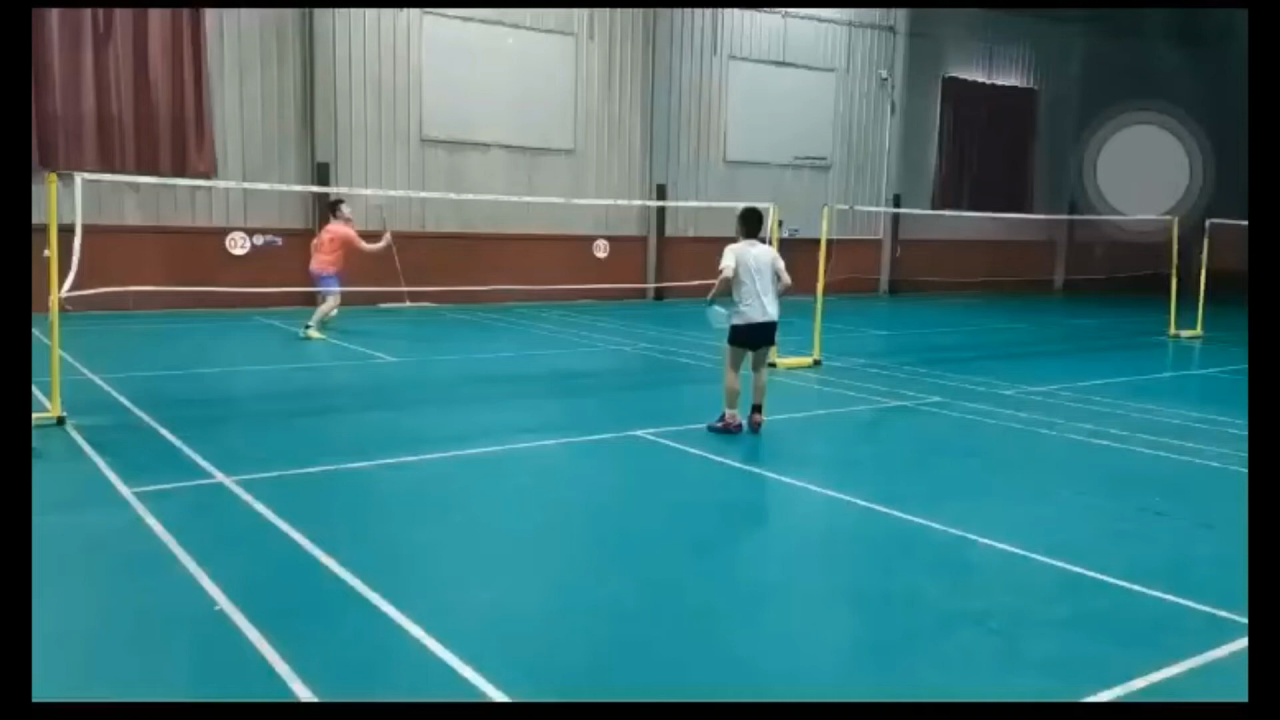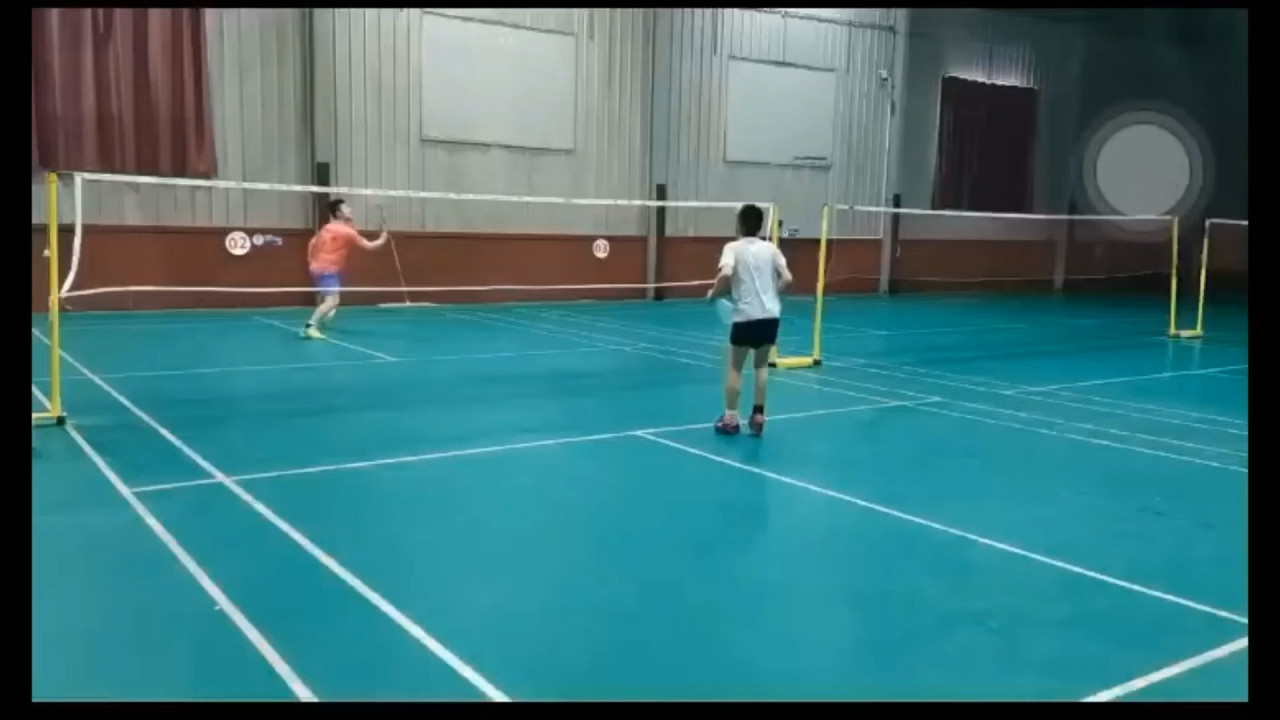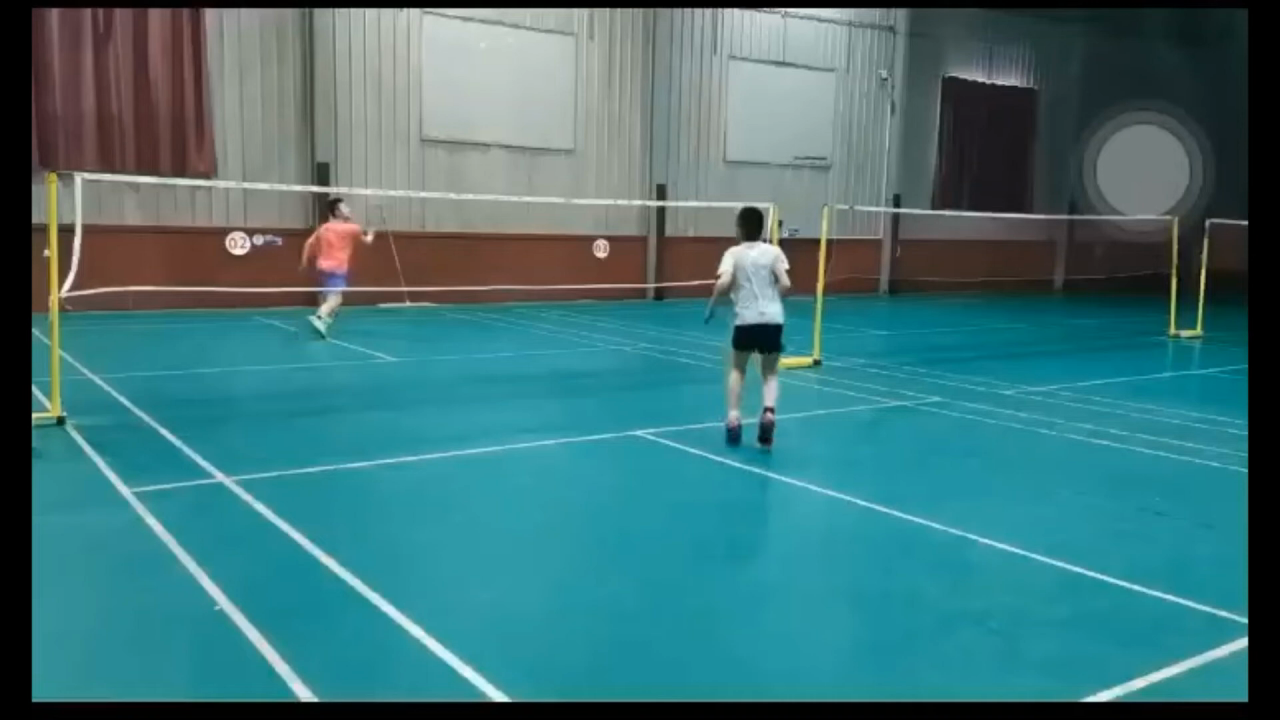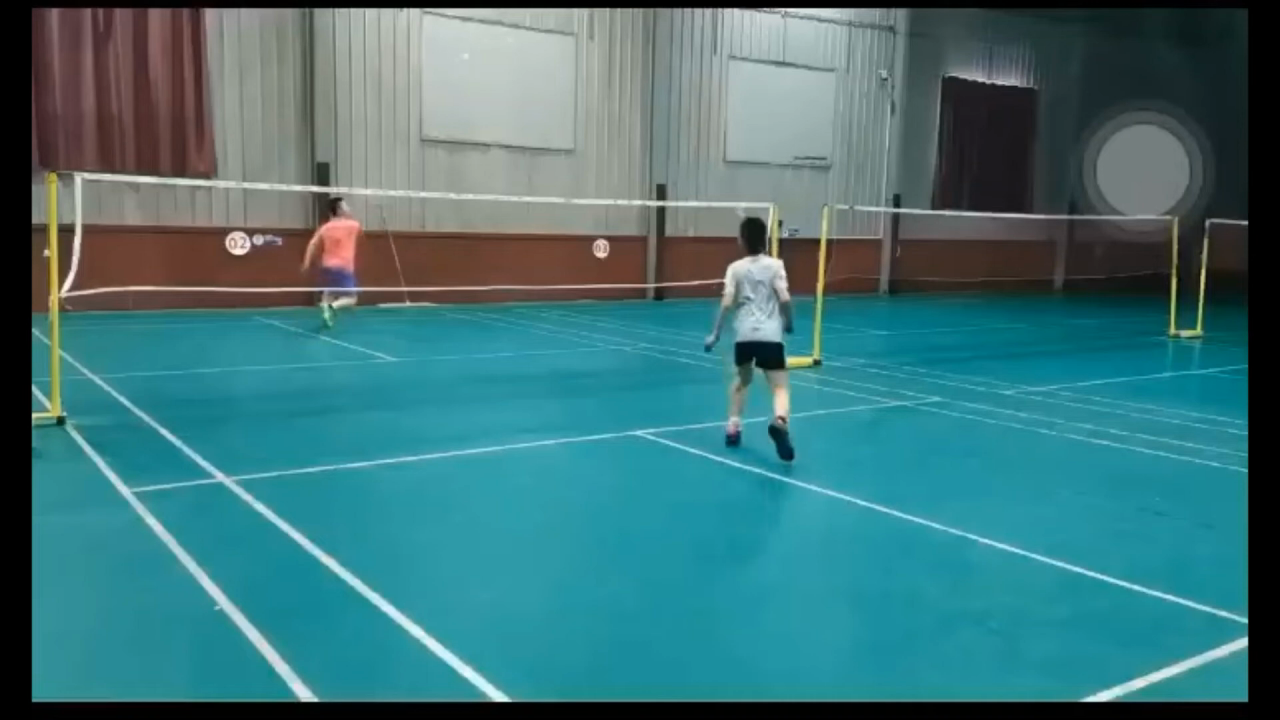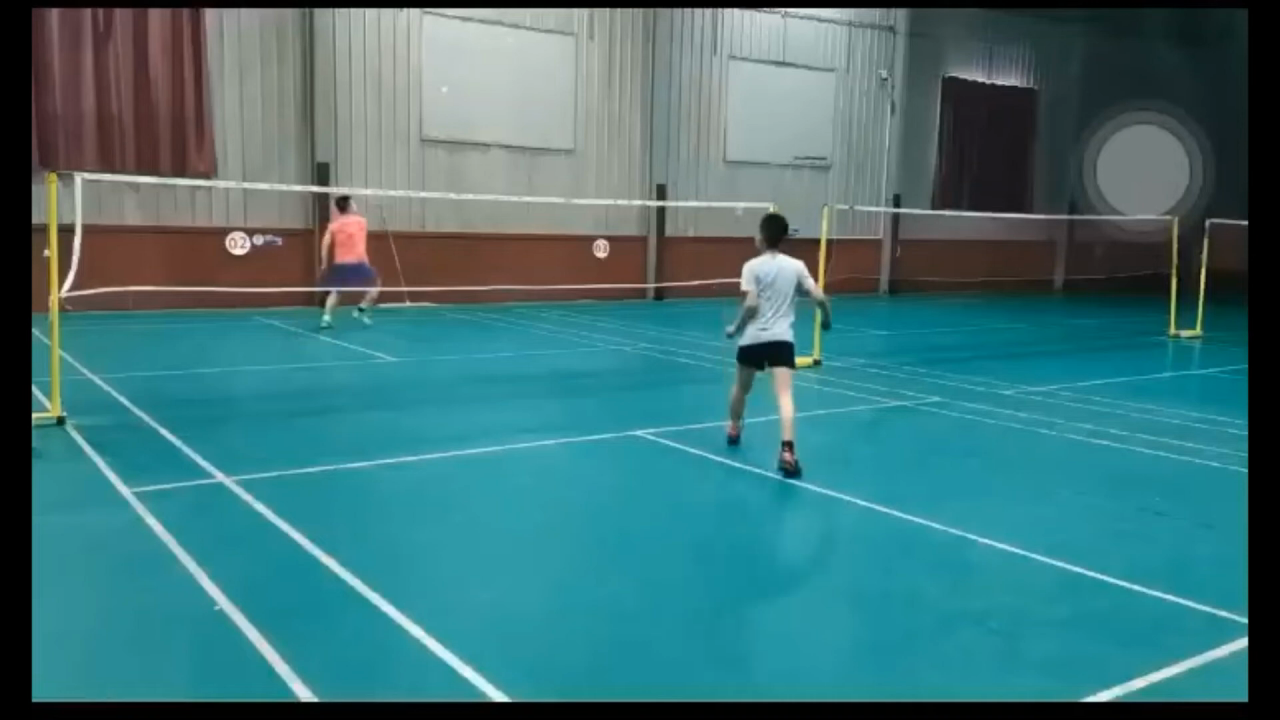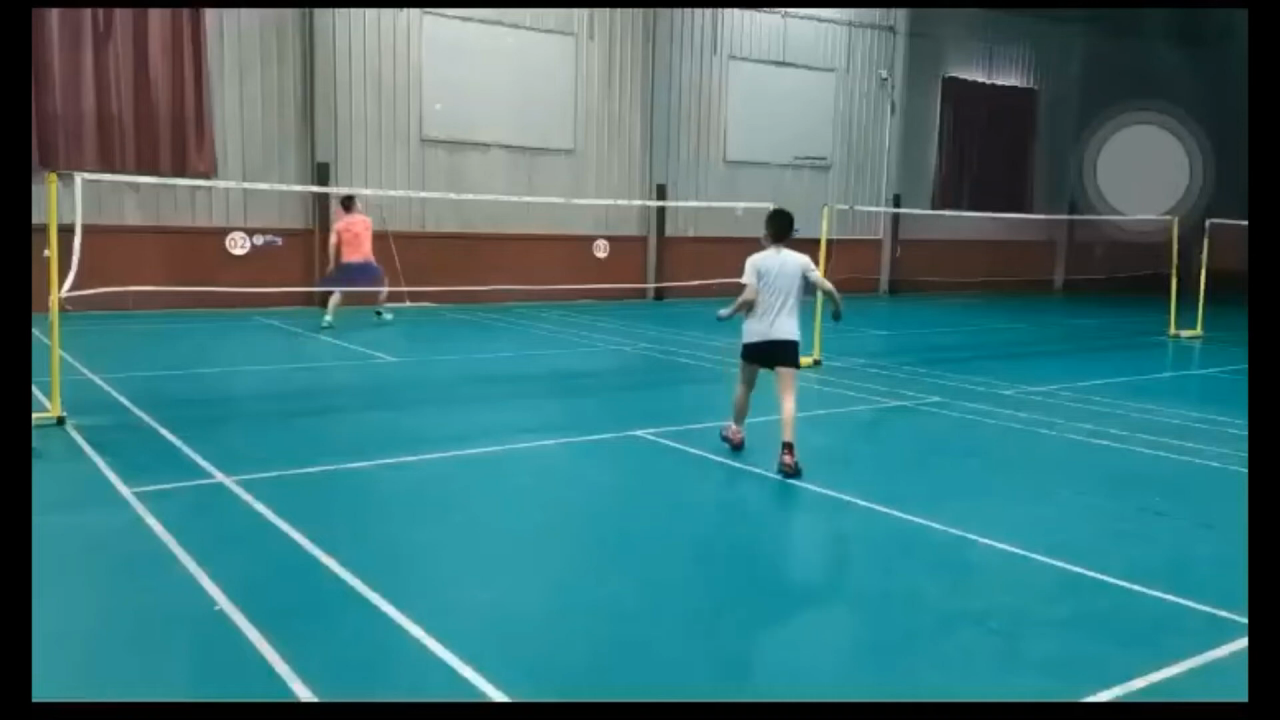
dt=0.1s
person 1, frame 1
left shoulder: (733, 250)
right shoulder: (770, 252)
left elbow: (727, 276)
right elbow: (786, 282)
left wrist: (713, 296)
left hip: (745, 318)
right hip: (769, 318)
left knee: (732, 368)
right knee: (759, 367)
left ankle: (731, 418)
right ankle: (756, 415)
person 1, frame 2
left shoulder: (733, 248)
right shoulder: (771, 248)
left elbow: (726, 274)
right elbow: (787, 279)
left wrist: (713, 294)
left hip: (746, 315)
right hip: (770, 315)
left knee: (735, 367)
right knee: (761, 365)
left ankle: (730, 419)
right ankle: (758, 416)
person 1, frame 3
left shoulder: (733, 254)
right shoulder: (774, 252)
left elbow: (723, 284)
right elbow: (785, 284)
left wrist: (710, 308)
left hip: (745, 320)
right hip: (772, 321)
left knee: (737, 370)
right knee: (770, 374)
left ankle: (734, 420)
right ankle: (768, 414)
person 1, frame 4
left shoulder: (735, 268)
right shoulder: (775, 265)
left elbow: (727, 303)
right elbow: (785, 299)
left wrist: (715, 334)
right wrist: (788, 321)
left hip: (745, 335)
right hip: (771, 337)
left knee: (741, 380)
right knee: (780, 390)
left ankle: (733, 427)
right ankle: (779, 423)
person 1, frame 5
left shoulder: (752, 266)
right shoulder: (796, 266)
left elbow: (751, 303)
right elbow: (819, 297)
left wrist: (735, 327)
right wrist: (827, 317)
left hip: (751, 338)
right hip: (781, 338)
left knee: (741, 385)
right knee: (784, 396)
left ankle: (734, 428)
right ankle: (787, 451)
person 1, frame 6
left shoulder: (755, 260)
right shoulder: (801, 260)
left elbow: (749, 297)
right elbow: (826, 288)
left wrist: (728, 312)
right wrist: (838, 306)
left hip: (756, 335)
right hip: (786, 337)
left knee: (745, 385)
right knee: (787, 397)
left ankle: (736, 433)
right ankle: (787, 454)
